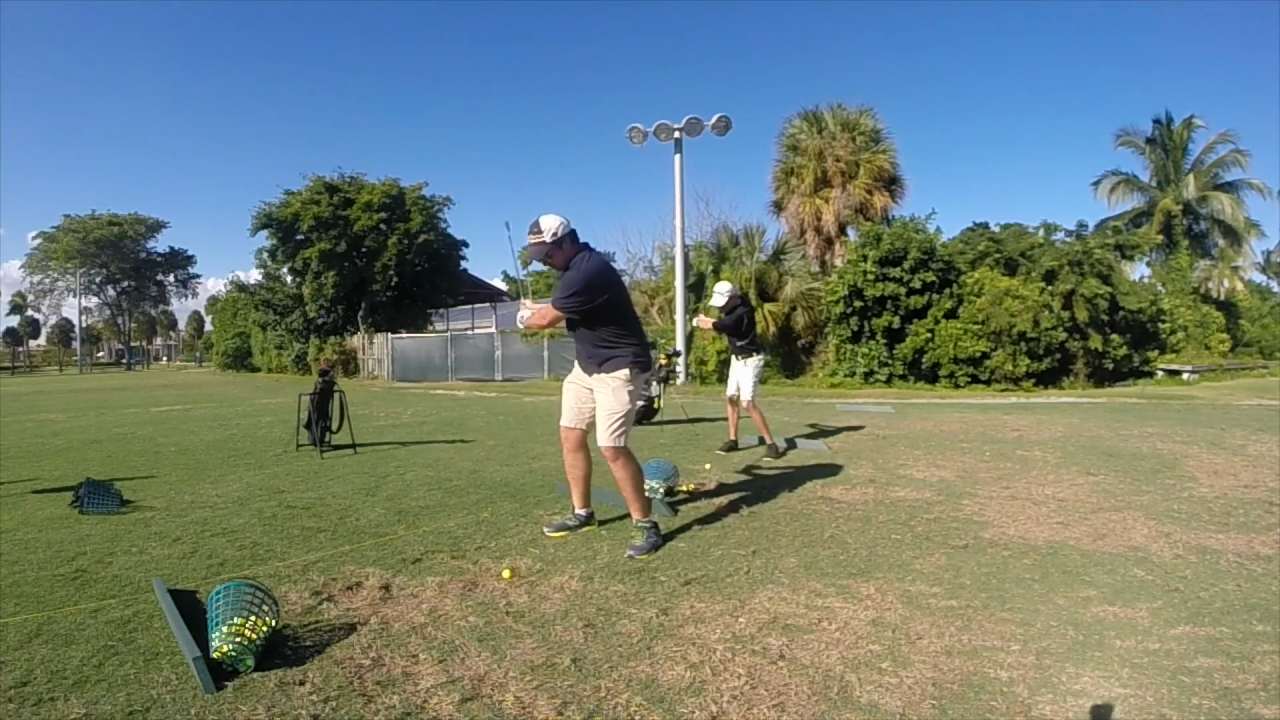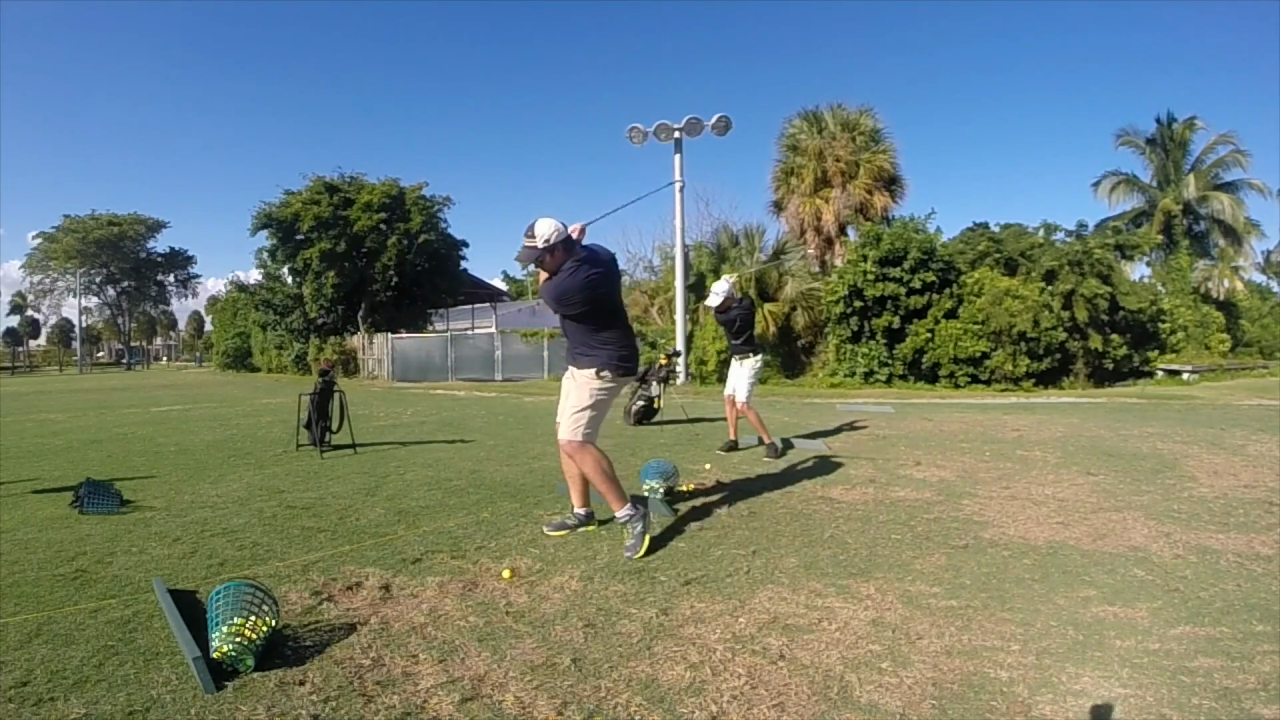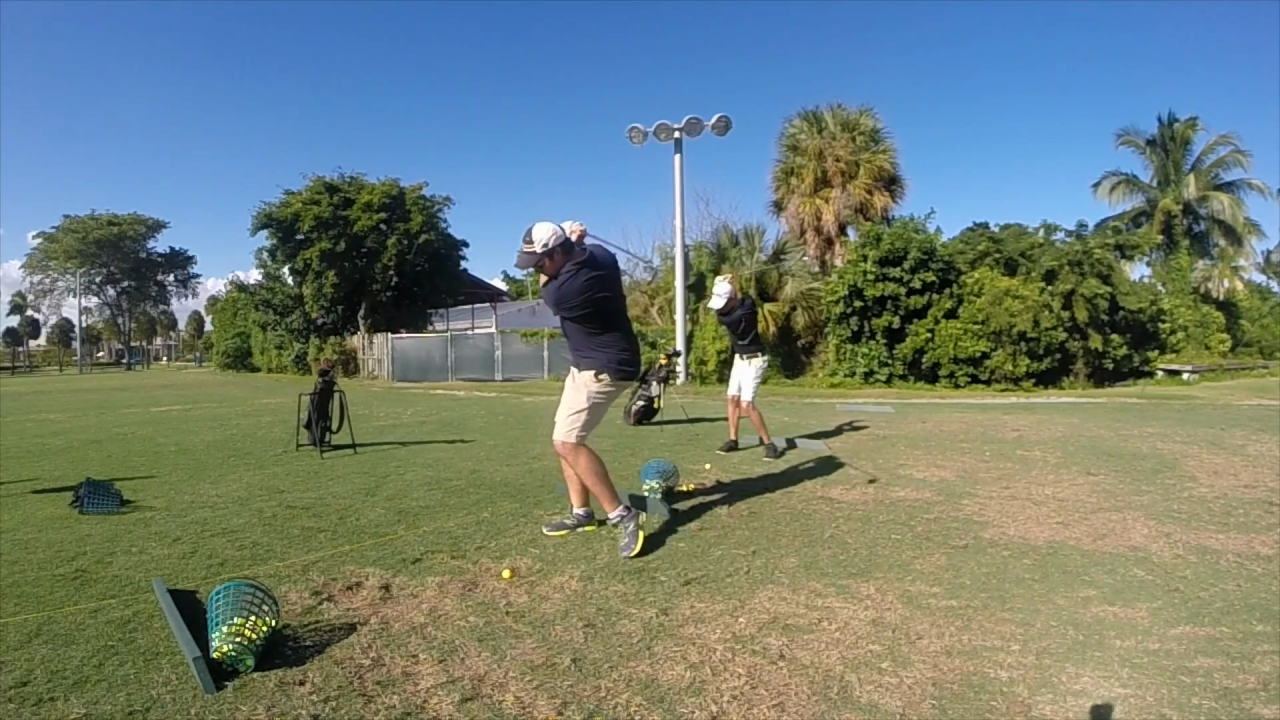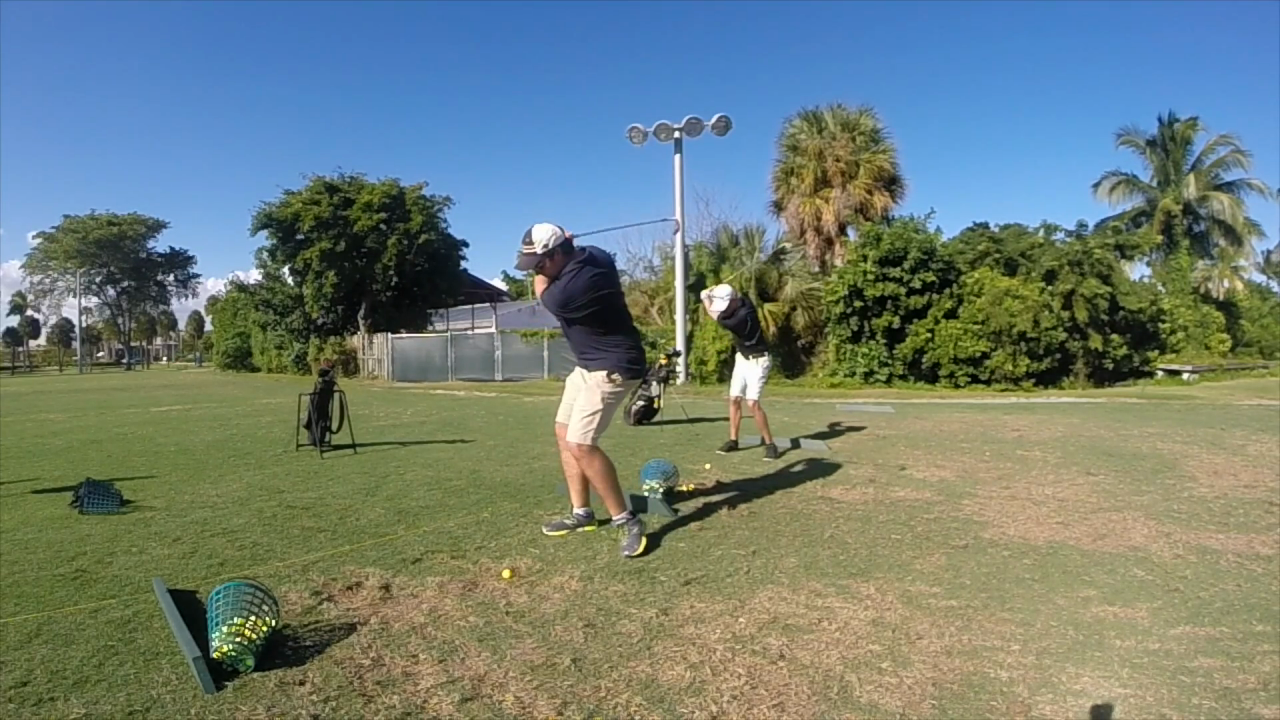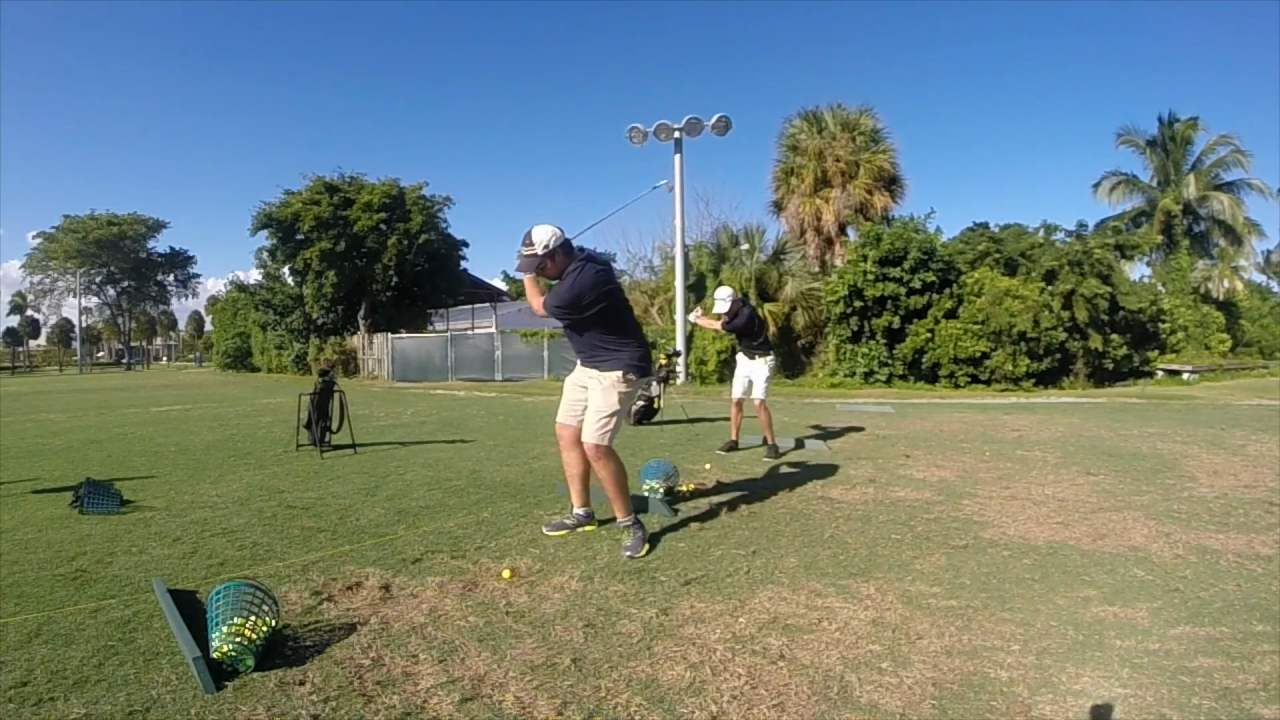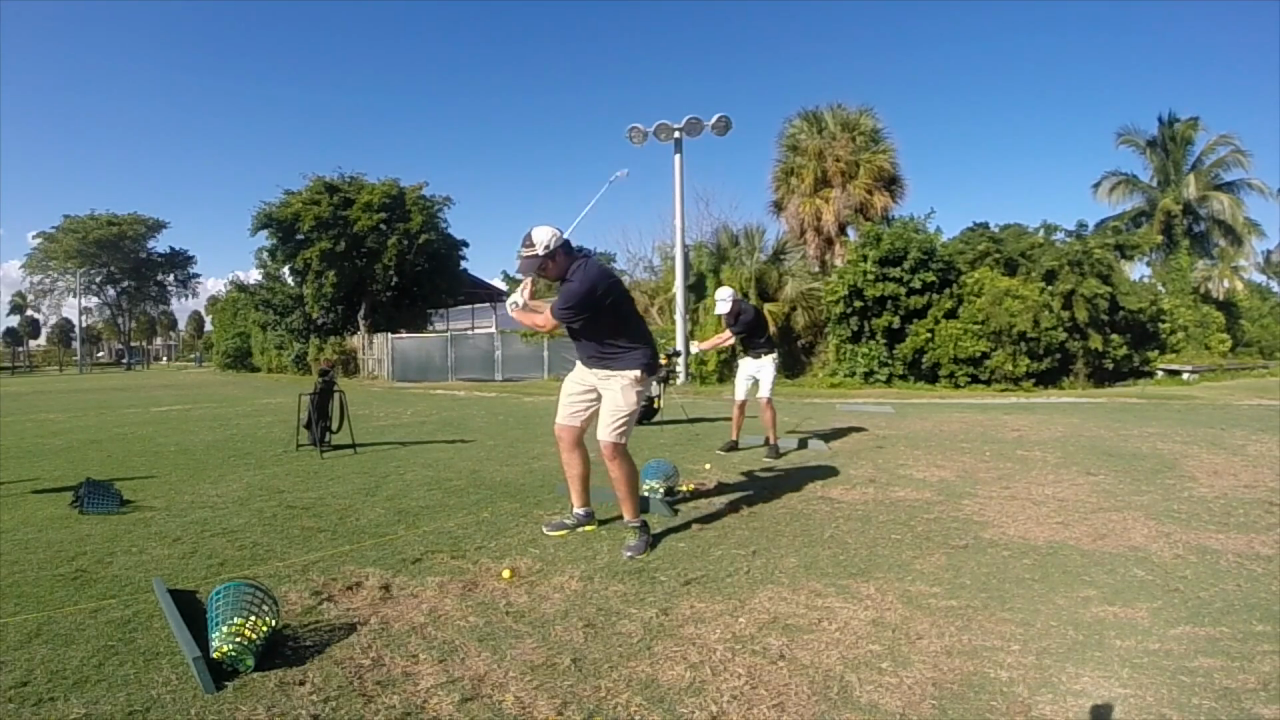
dt=0.2s
person 1, frame 1
left shoulder: (587, 271)
right shoulder: (572, 268)
left elbow: (548, 318)
left wrist: (526, 317)
right wrist: (535, 309)
left hip: (619, 366)
right hip: (586, 365)
left knee: (612, 447)
right knee: (571, 436)
left ankle: (646, 526)
right ankle: (582, 513)
person 1, frame 2
left shoulder: (566, 285)
right shoulder: (598, 255)
left elbow: (545, 285)
right wrist: (575, 238)
left hip: (602, 366)
right hip: (585, 362)
left knee: (572, 441)
right knee: (567, 437)
left ankle: (631, 515)
right ankle: (582, 513)
person 1, frame 3
left shoulder: (562, 291)
right shoulder: (601, 255)
left wrist: (567, 239)
right wrist: (575, 239)
left hip: (602, 369)
right hip: (594, 363)
left knee: (566, 441)
right knee: (568, 438)
left ankle: (623, 516)
right ankle: (582, 513)
person 1, frame 4
left shoulder: (567, 292)
right shoulder: (594, 256)
left elbow: (542, 292)
left wrist: (542, 275)
right wrist: (560, 240)
left hip: (610, 369)
right hip: (594, 364)
left knee: (580, 444)
right knee: (565, 434)
left ankle: (627, 521)
right ankle: (582, 513)
person 1, frame 5
left shoulder: (576, 287)
right shoulder: (587, 260)
left elbow: (540, 307)
left wrist: (530, 279)
right wrist: (537, 275)
left hip: (618, 368)
right hip: (591, 364)
left knee: (594, 446)
right knee: (566, 433)
left ankle: (631, 525)
right ankle: (581, 513)
person 1, frame 6
left shoulder: (584, 282)
right shoulder: (577, 269)
left elbow: (545, 323)
right elbow: (559, 307)
left wrist: (516, 311)
right wrist: (528, 302)
left hip: (626, 367)
right hip: (591, 364)
left knee: (610, 445)
right knee: (566, 433)
left ankle: (636, 526)
right ankle: (582, 512)
person 2, frame 1
left shoulder: (737, 317)
right shoulder: (741, 302)
left elbow: (712, 325)
left wrist: (699, 321)
right wrist: (704, 319)
left hip: (750, 360)
right hip: (737, 359)
left knee: (747, 403)
right knee: (731, 398)
left ankle: (771, 443)
right ankle: (733, 440)
person 2, frame 2
left shoulder: (729, 318)
right shoulder: (746, 302)
left elbow: (716, 312)
left wrist: (725, 284)
right wrist: (729, 285)
left hip: (747, 362)
right hip: (738, 359)
left knee: (742, 405)
right knee: (729, 398)
left ankle: (770, 443)
right ankle: (733, 440)
person 2, frame 3
left shoulder: (733, 319)
right shoulder: (746, 301)
left elbow: (720, 314)
left wrist: (720, 285)
right wrist: (726, 285)
left hip: (752, 361)
right hip: (741, 358)
left knee: (746, 404)
right knee: (732, 399)
left ankle: (769, 443)
right ankle: (733, 440)
person 2, frame 4
left shoulder: (740, 319)
right shoulder: (743, 301)
left elbow: (717, 317)
right elbow: (718, 312)
left wrist: (705, 298)
right wrist: (711, 296)
left hip: (757, 361)
right hip: (742, 359)
left knee: (752, 403)
right knee: (734, 399)
left ankle: (769, 444)
right ankle: (733, 440)
person 2, frame 5
left shoulder: (746, 317)
right shoulder: (736, 306)
left elbow: (718, 326)
right elbow: (724, 322)
left wrist: (696, 319)
right wrist: (701, 317)
left hip: (761, 361)
right hip: (744, 359)
left knee: (759, 402)
right knee: (736, 400)
left ankle: (771, 444)
right ankle: (733, 440)
person 2, frame 6
left shoulder: (749, 314)
right shoulder: (732, 312)
left elbow: (724, 337)
right elbow: (731, 339)
left wrist: (700, 346)
right wrist: (702, 346)
left hip: (765, 360)
right hip: (747, 359)
left knee: (765, 401)
right knee: (739, 401)
left ankle: (772, 443)
right ankle: (734, 440)
